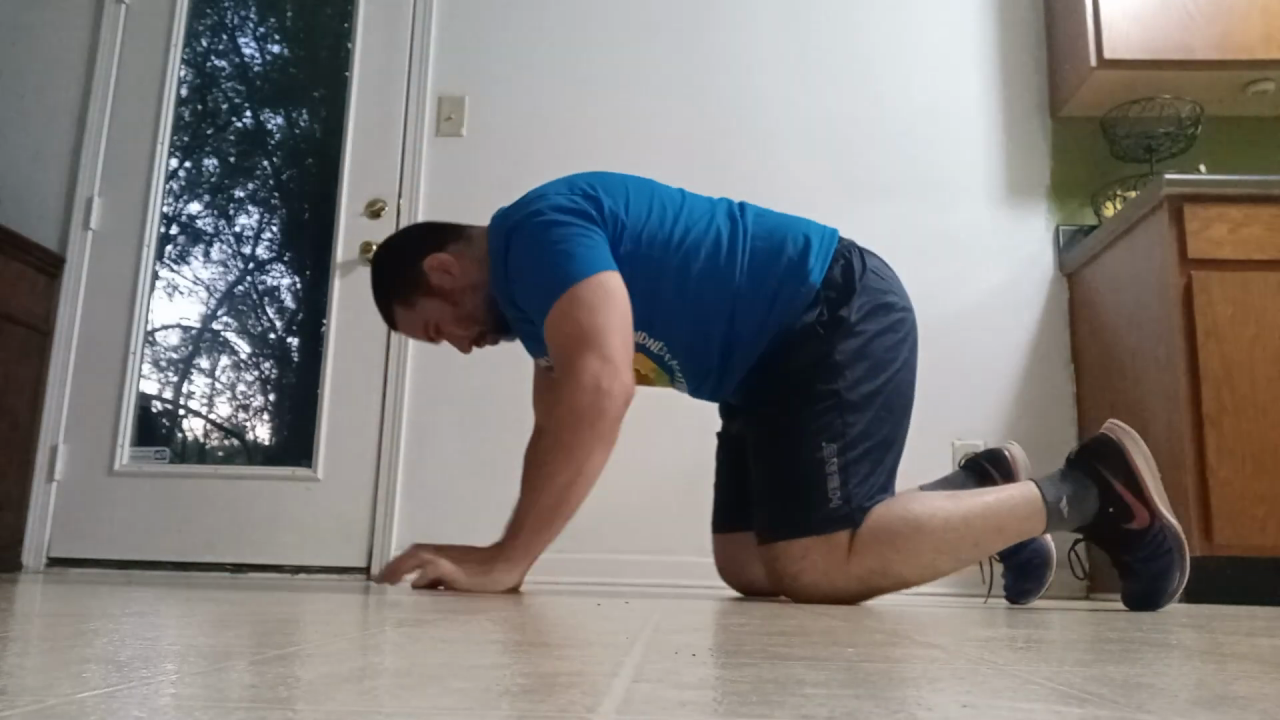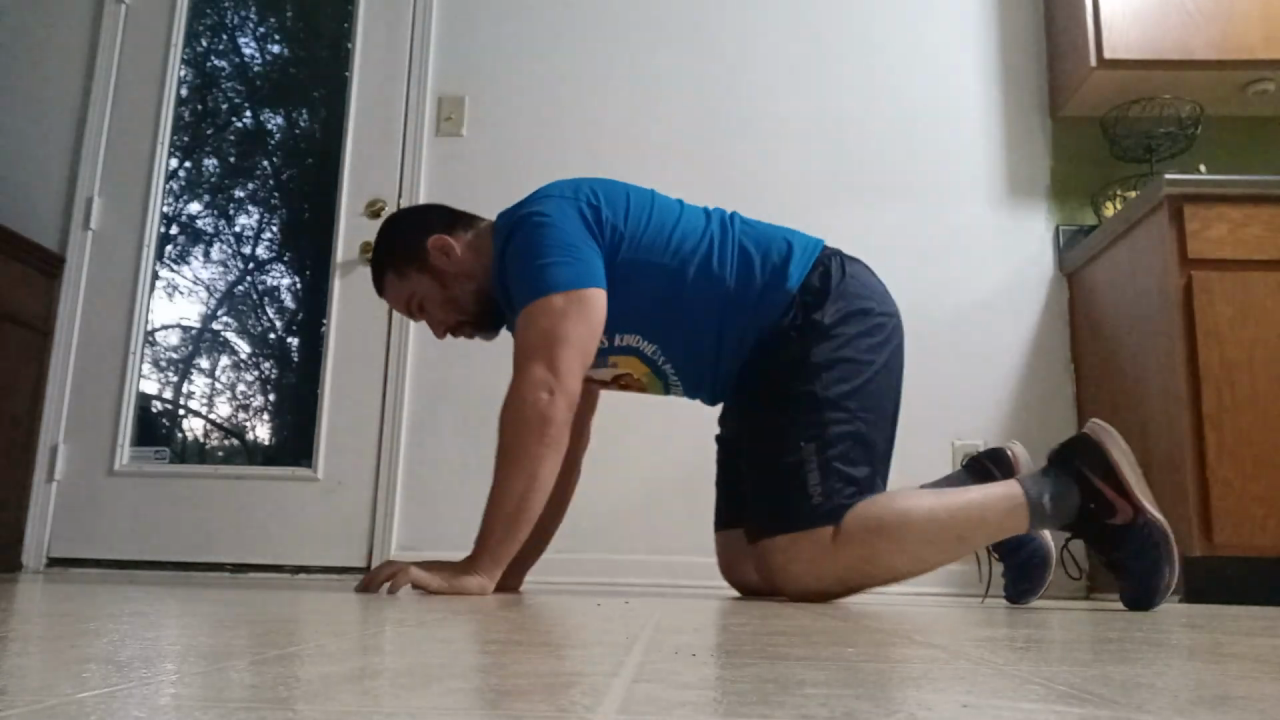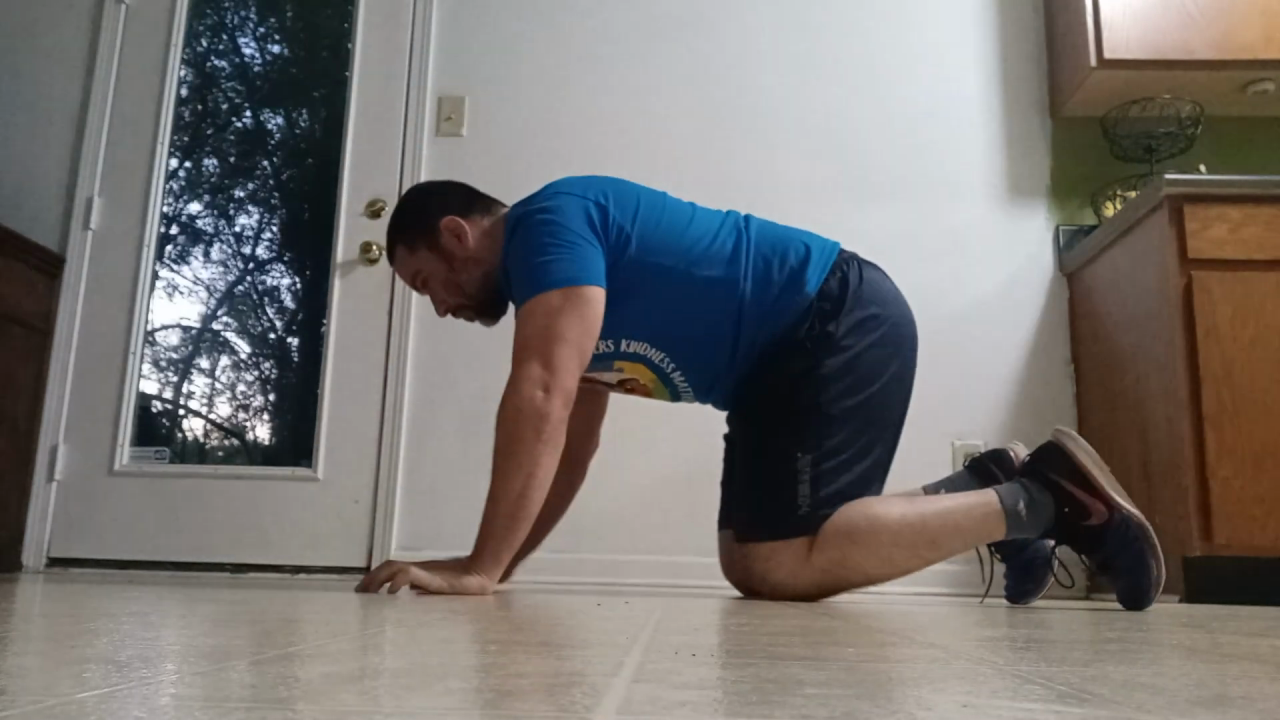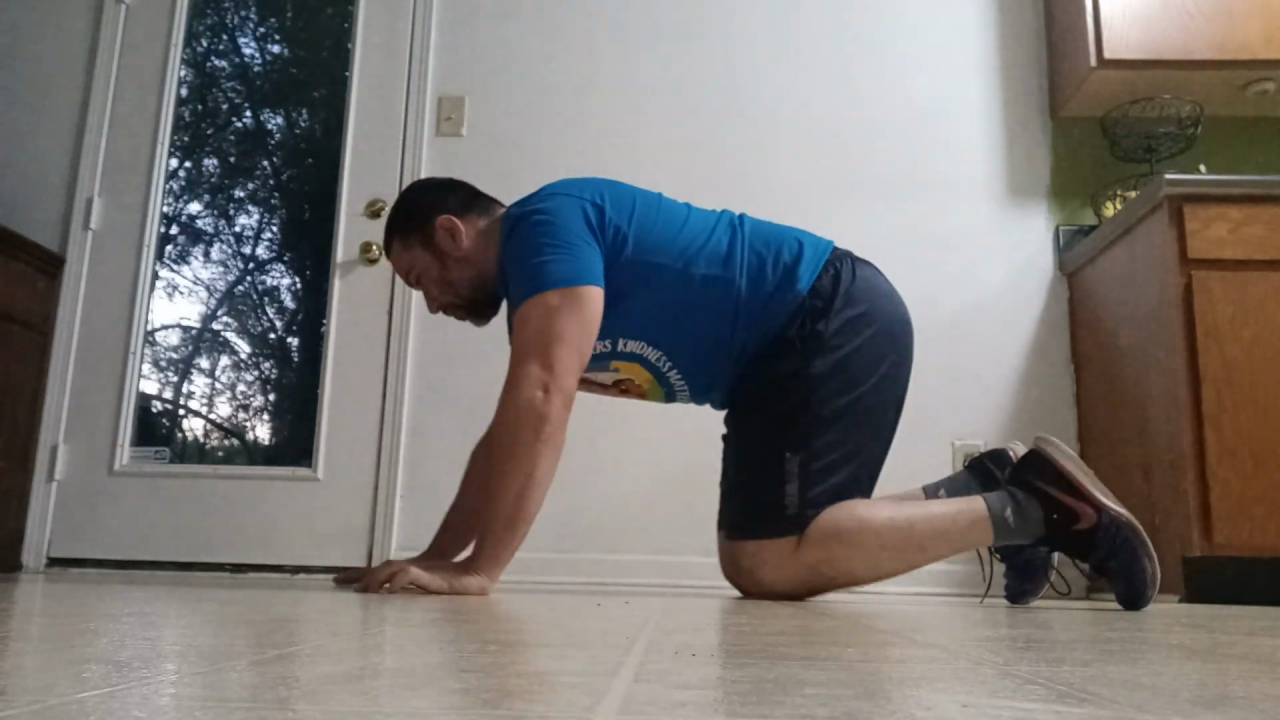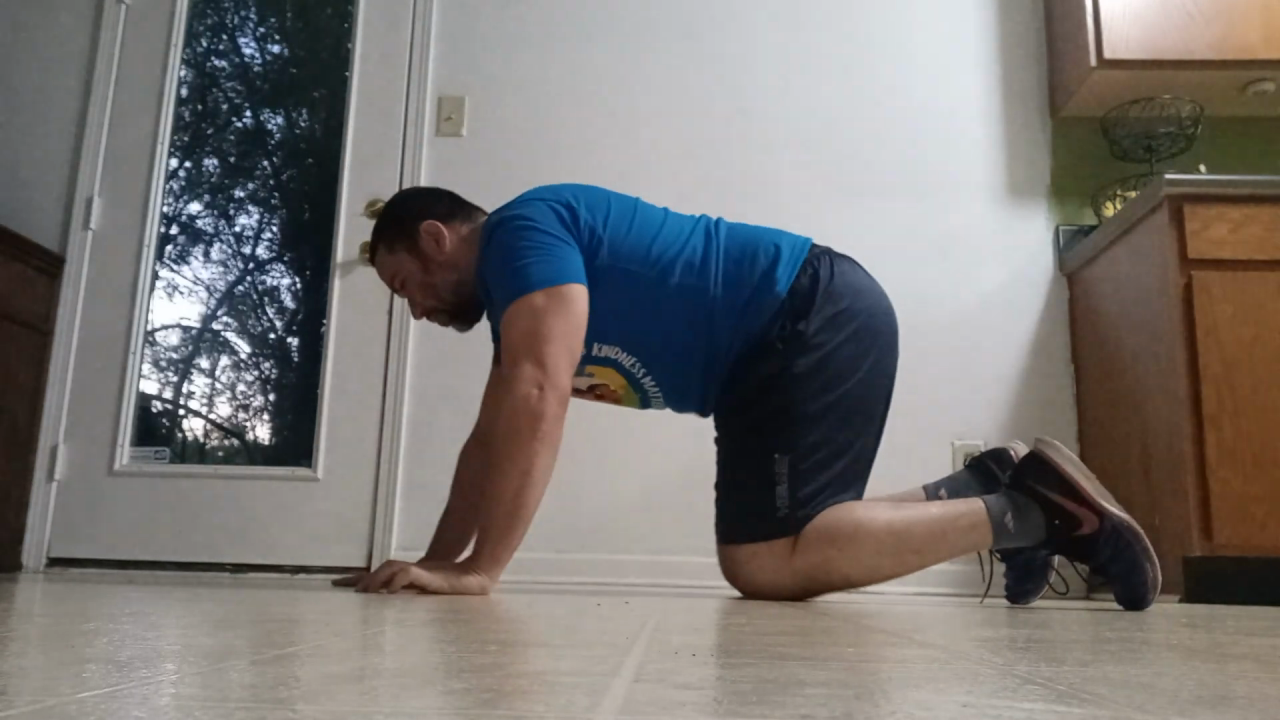
dt=0.4s
person 1, frame 1
left shoulder: (535, 236)
right shoulder: (532, 295)
left elbow: (600, 384)
right elbow: (557, 433)
left wrist: (506, 557)
right wrist: (503, 566)
left hip: (838, 316)
right hip: (780, 353)
left knee: (814, 567)
right knee: (746, 566)
left ankle: (1084, 490)
right ankle: (980, 487)
person 1, frame 2
left shoulder: (539, 232)
right shoulder: (533, 291)
left elbow: (543, 404)
right elbow: (561, 446)
left wrist: (481, 570)
right wrist: (510, 573)
left hip: (825, 319)
right hip: (778, 354)
left knee: (804, 563)
right knee: (750, 568)
left ankle: (1069, 487)
right ankle: (985, 488)
person 1, frame 3
left shoulder: (548, 226)
right shoulder: (552, 278)
left elbow: (539, 399)
right elbow: (570, 444)
left wrist: (481, 568)
right wrist: (504, 563)
left hip: (841, 324)
right hip: (796, 353)
left knee: (784, 565)
right knee: (749, 565)
left ankle: (1042, 497)
right ankle: (985, 489)
person 1, frame 4
left shoulder: (545, 227)
right shoulder: (541, 283)
left elbow: (539, 399)
right elbow: (510, 436)
left wrist: (479, 569)
right wrist: (434, 558)
left hip: (837, 322)
right hip: (791, 351)
left knee: (773, 564)
right knee: (749, 563)
left ankle: (1030, 505)
right ankle: (983, 491)
person 1, frame 5
left shoulder: (520, 233)
right shoulder: (519, 296)
left elbow: (536, 398)
right elbow: (492, 442)
left wrist: (478, 569)
right wrist: (433, 563)
left hip: (817, 320)
right hip: (788, 343)
left knee: (765, 564)
right knee: (772, 549)
left ankle: (1029, 509)
right ankle: (987, 487)
